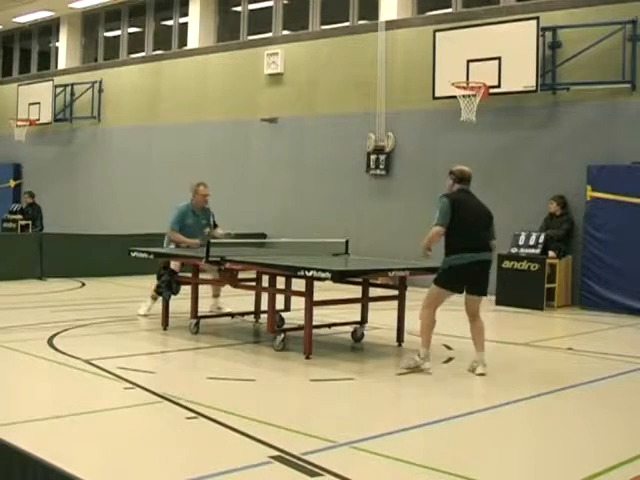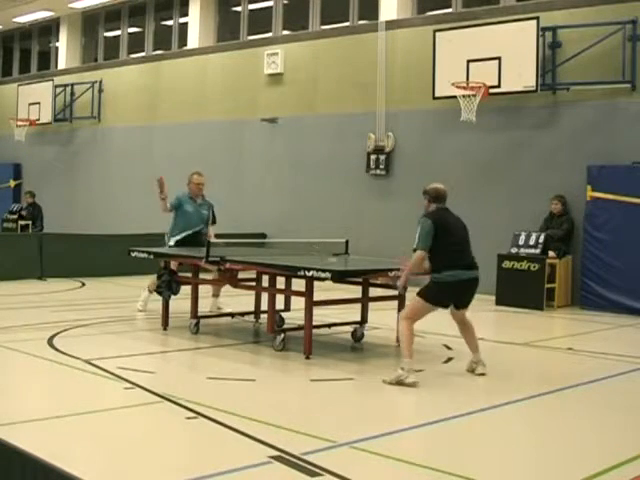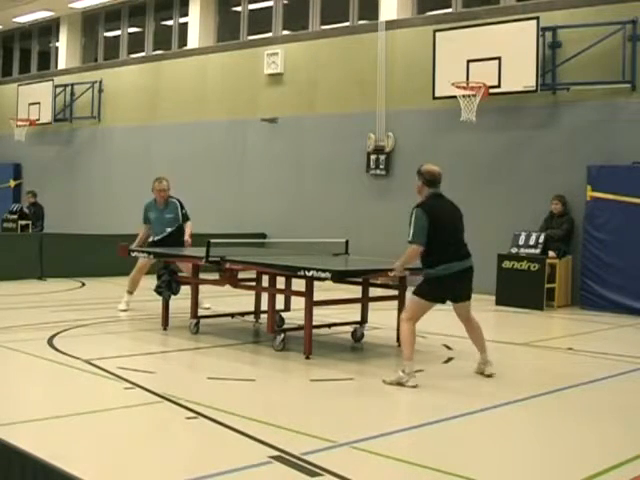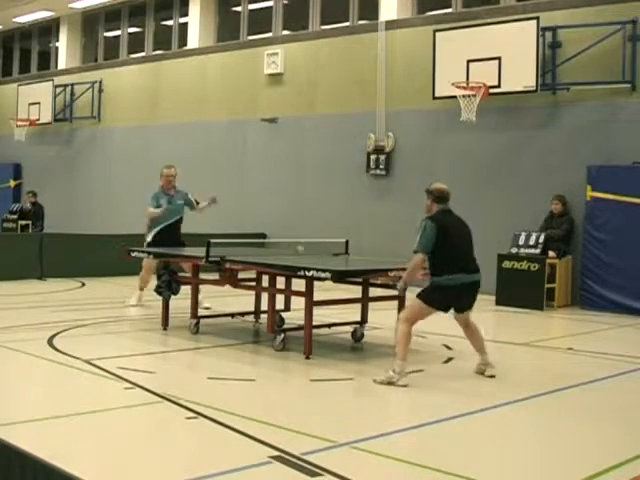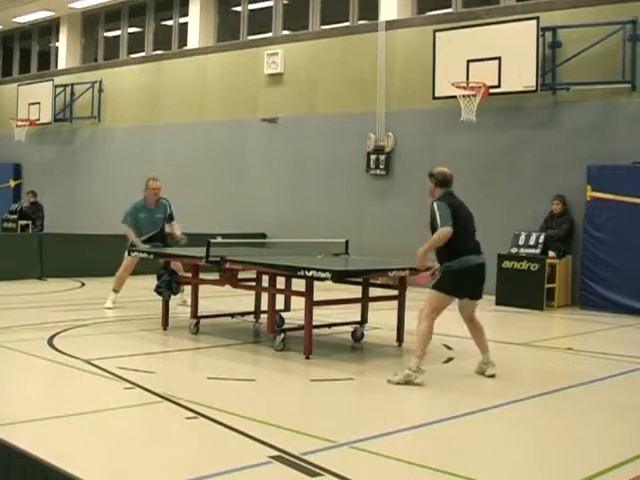
dt=0.5s
person 1, frame 1
left shoulder: (449, 200)
right shoulder: (483, 208)
left elbow: (439, 230)
right elbow: (492, 244)
left wrist: (426, 244)
left hip: (457, 262)
right hip: (483, 262)
left knee: (429, 306)
right knee: (473, 313)
left ankle: (423, 356)
right ankle: (479, 361)
person 1, frame 2
left shoulder: (429, 219)
right shoulder: (458, 221)
left elbow: (421, 254)
left wrist: (404, 276)
right wrist: (431, 266)
left hip: (447, 280)
right hip: (471, 278)
left knee: (405, 318)
right knee: (460, 317)
left ankle: (407, 370)
right ankle: (478, 362)
person 1, frame 3
left shoulder: (422, 209)
right shoulder: (453, 207)
left elbow: (417, 248)
left wrist: (399, 265)
left hip: (439, 275)
right hip: (463, 269)
left knee: (407, 319)
right knee: (466, 317)
left ankle: (407, 373)
right ankle: (485, 362)
person 1, frame 4
left shoulder: (431, 222)
right shoulder: (461, 224)
left elbow: (420, 258)
left wrist: (404, 279)
right wrist: (433, 271)
left hip: (446, 284)
right hip: (472, 282)
left knee: (405, 319)
right knee: (464, 321)
left ankle: (398, 372)
right ankle: (486, 364)
person 1, frame 5
left shoulder: (440, 203)
right shoulder: (460, 205)
left elbow: (445, 231)
left wrist: (423, 250)
right wrist: (441, 265)
left hip: (457, 268)
right hip: (476, 266)
left knee: (426, 315)
right knee: (468, 316)
left ankle: (414, 370)
right ankle: (487, 363)
person 2, frame 1
left shoulder: (207, 212)
right shoulder: (183, 210)
left elbow: (215, 229)
right elbow: (172, 233)
left wrist: (224, 235)
right wrist: (192, 242)
left hip: (196, 247)
right hip: (176, 247)
left knee: (218, 269)
left ankle: (215, 304)
right ankle: (148, 304)
person 2, frame 2
left shoulder: (208, 205)
right shoulder: (181, 198)
left elbow: (210, 225)
right elbow: (167, 209)
left wrist: (212, 238)
right wrist: (163, 198)
left hip: (197, 244)
right hip: (177, 242)
left ankle: (215, 304)
right ankle: (146, 296)
person 2, frame 3
left shoulder: (176, 203)
right shoulder: (148, 207)
left elbow: (187, 222)
right elbow: (147, 226)
left wrist: (187, 235)
right wrist: (137, 242)
left hip: (176, 243)
right hip: (156, 243)
left knee: (191, 270)
right knee: (139, 268)
right ankle: (126, 300)
person 2, frame 4
left shoulder: (182, 195)
right shoulder: (157, 195)
left elbow: (197, 208)
right elbow: (149, 213)
left wrist: (208, 203)
right wrist: (160, 211)
left hip: (175, 239)
right hip: (156, 238)
left knee: (191, 267)
right knee: (148, 269)
right ankle: (138, 295)
person 2, frame 5
left shoulder: (165, 204)
right shoulder: (136, 206)
left elbow: (172, 222)
right elbow: (129, 228)
left wrist: (178, 233)
right wrist: (140, 245)
left hip: (159, 241)
right hip: (139, 241)
left knee: (178, 267)
right knee: (126, 266)
left ankle: (182, 297)
right ankle: (112, 298)
